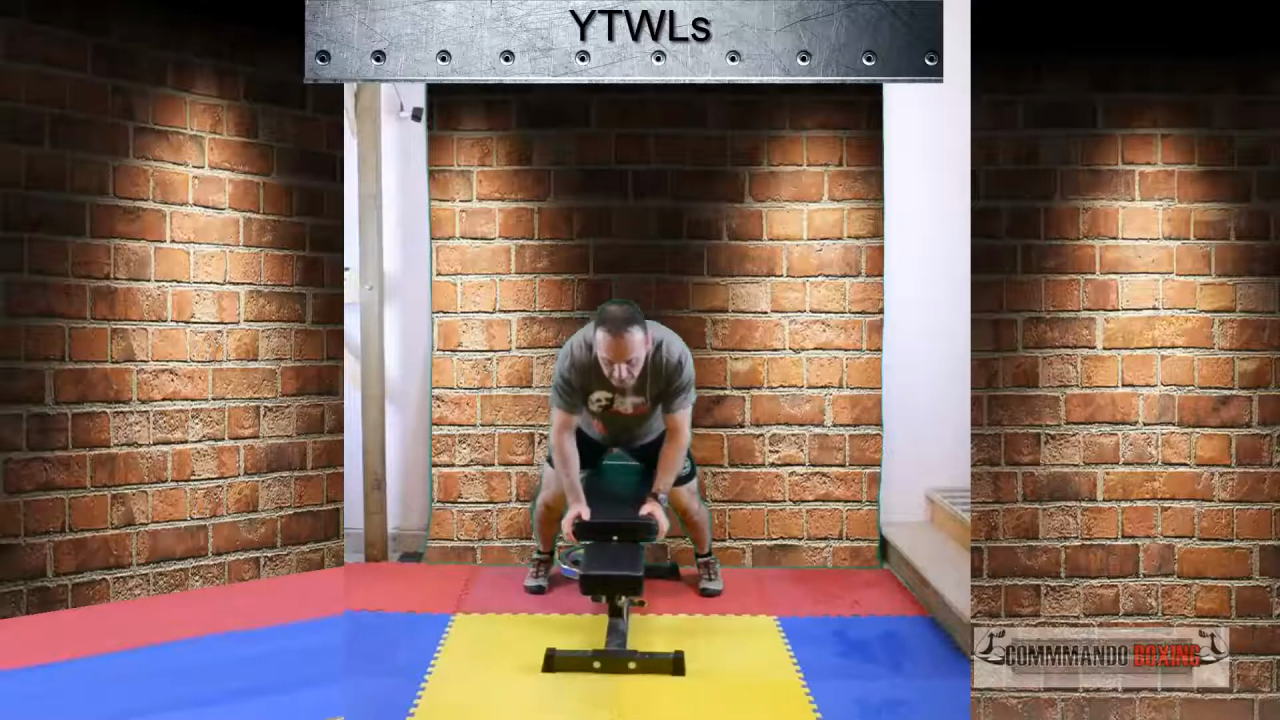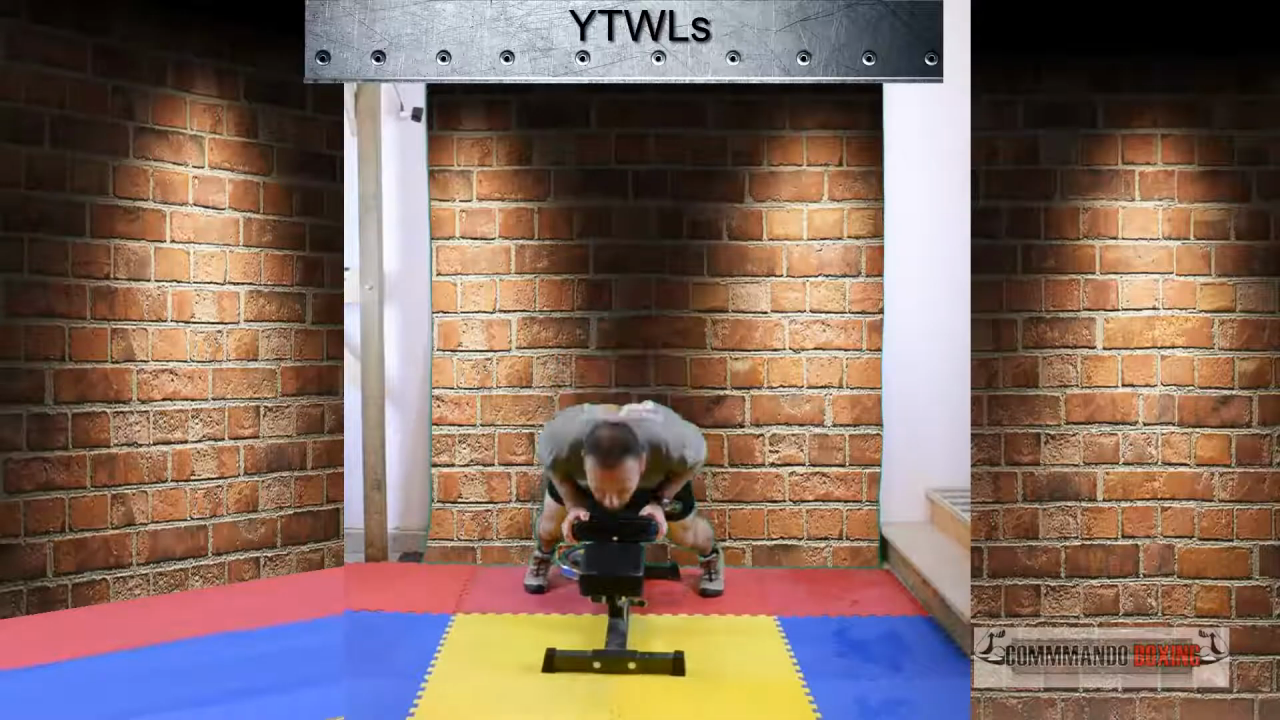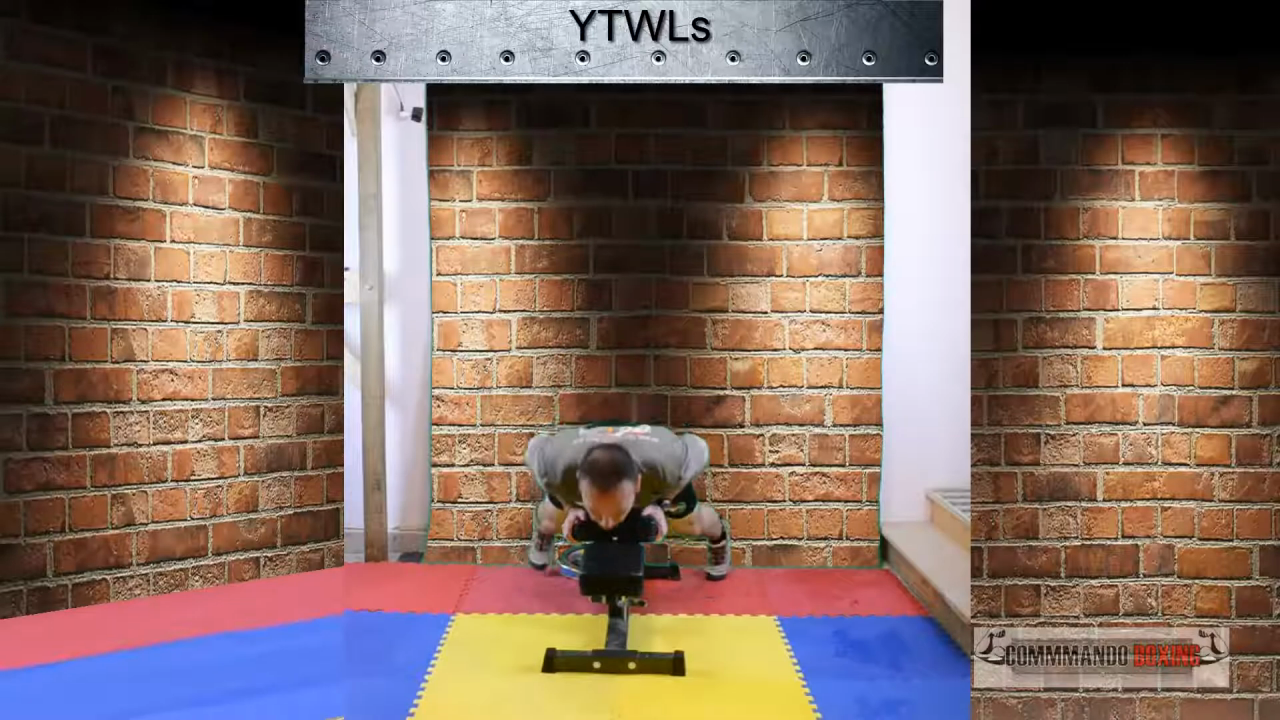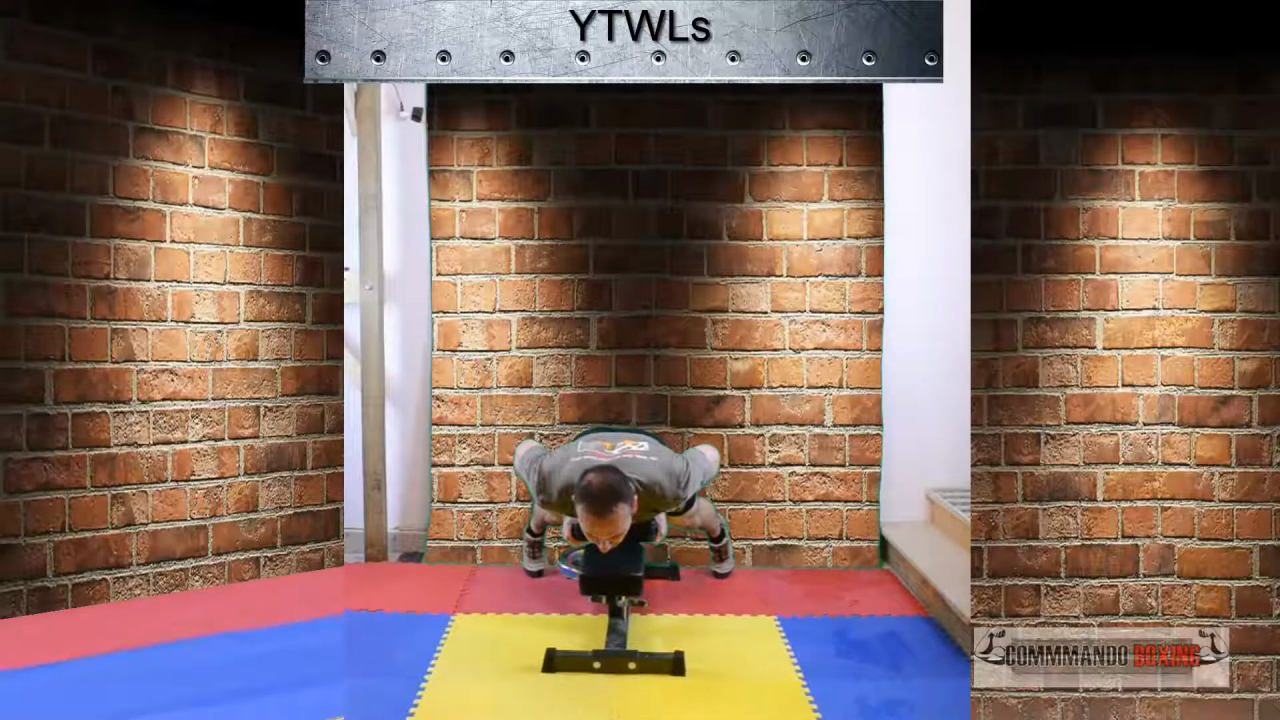
dt=0.7s
person 1, frame 1
left shoulder: (674, 355)
right shoulder: (574, 356)
left elbow: (677, 433)
right elbow: (563, 432)
left wrist: (658, 497)
right wrist: (576, 501)
left hip: (653, 430)
right hip: (589, 428)
left knee: (687, 503)
right knee: (551, 498)
left ankle: (705, 558)
right ankle: (543, 557)
person 1, frame 2
left shoulder: (671, 443)
right shoulder: (562, 442)
left elbow: (698, 455)
left wrist: (662, 502)
right wrist: (572, 504)
left knee: (685, 534)
right knee: (551, 526)
left ankle: (710, 555)
right ankle: (543, 554)
person 1, frame 3
left shoulder: (668, 464)
right shoulder: (556, 466)
left elbow: (699, 448)
right elbow: (536, 446)
left wrist: (662, 504)
right wrist: (570, 507)
left hip: (654, 461)
left knee: (692, 525)
right knee: (551, 521)
left ankle: (718, 536)
right ankle: (543, 532)
person 1, frame 4
left shoulder: (667, 482)
right shoulder: (554, 482)
left elbow: (710, 455)
right elbow: (525, 448)
right wrist: (562, 513)
left knee: (691, 516)
left ankle: (718, 533)
right ankle: (535, 532)
